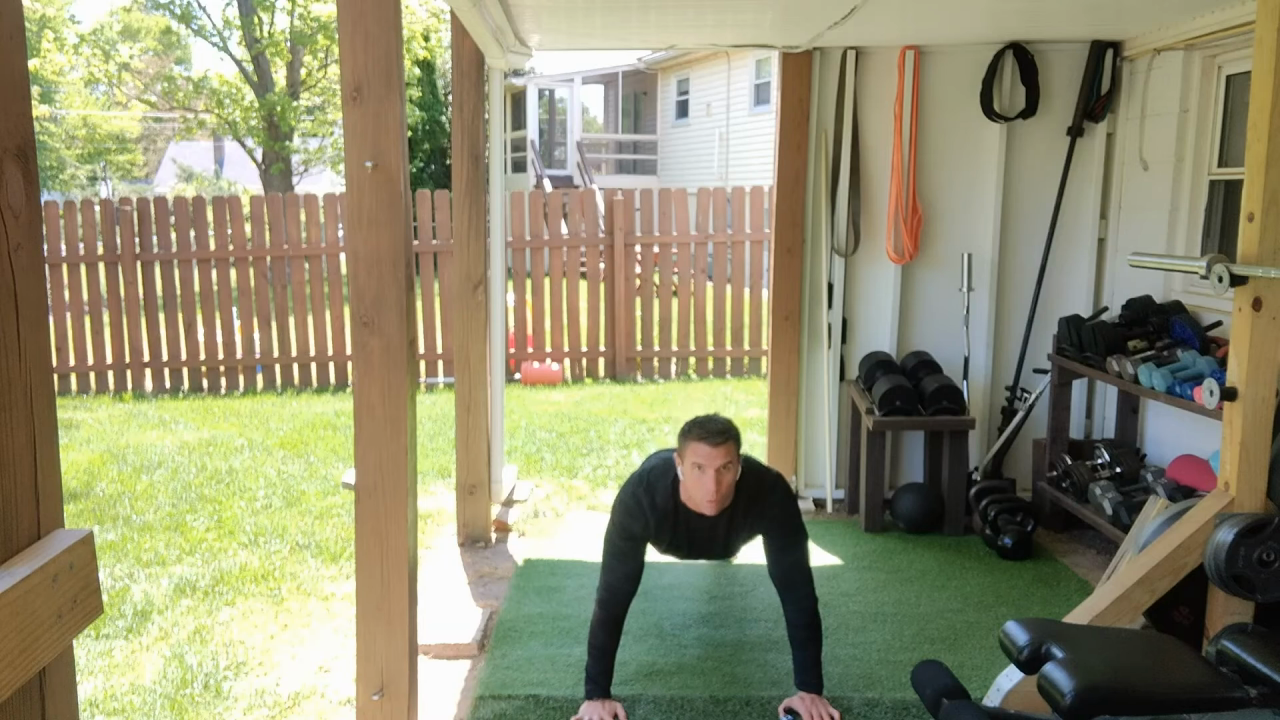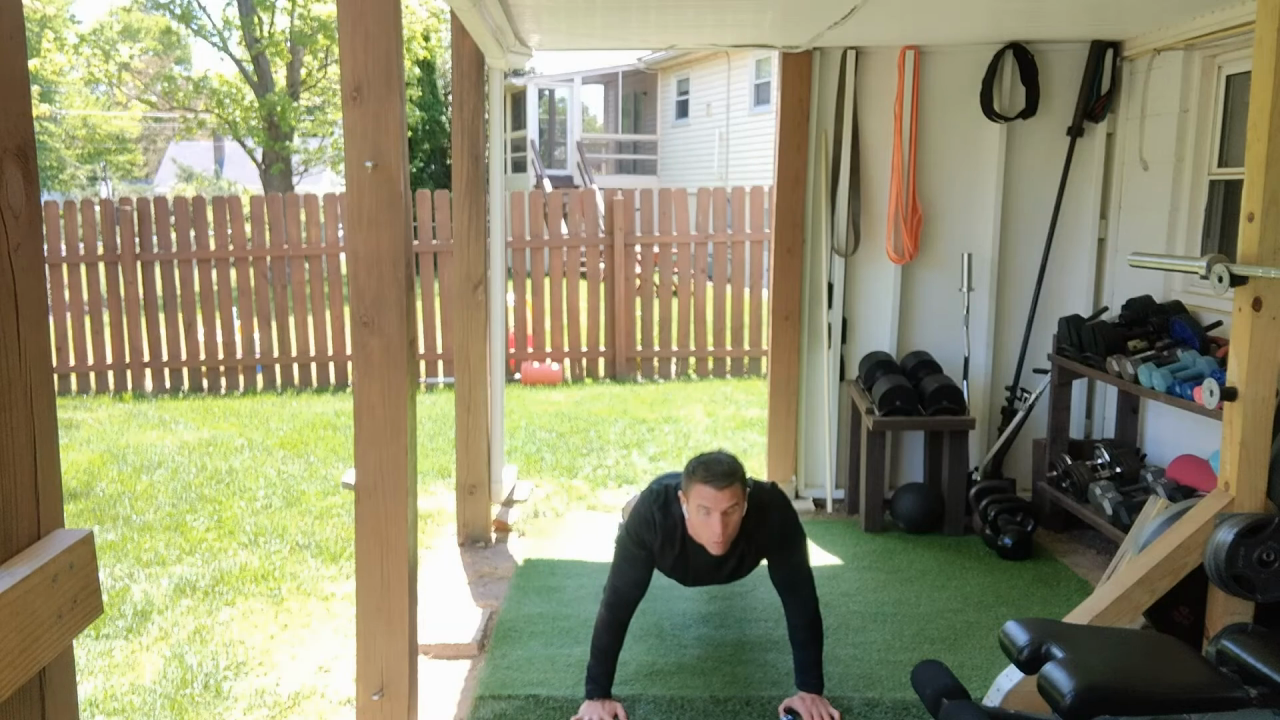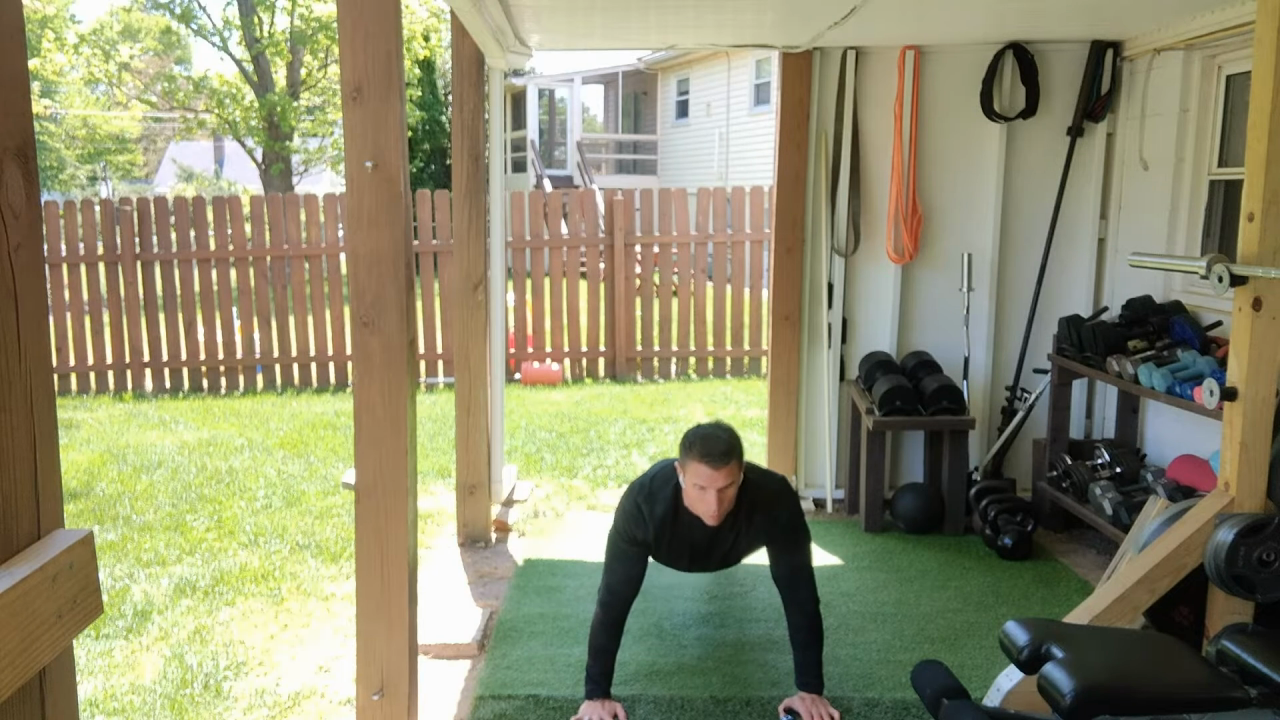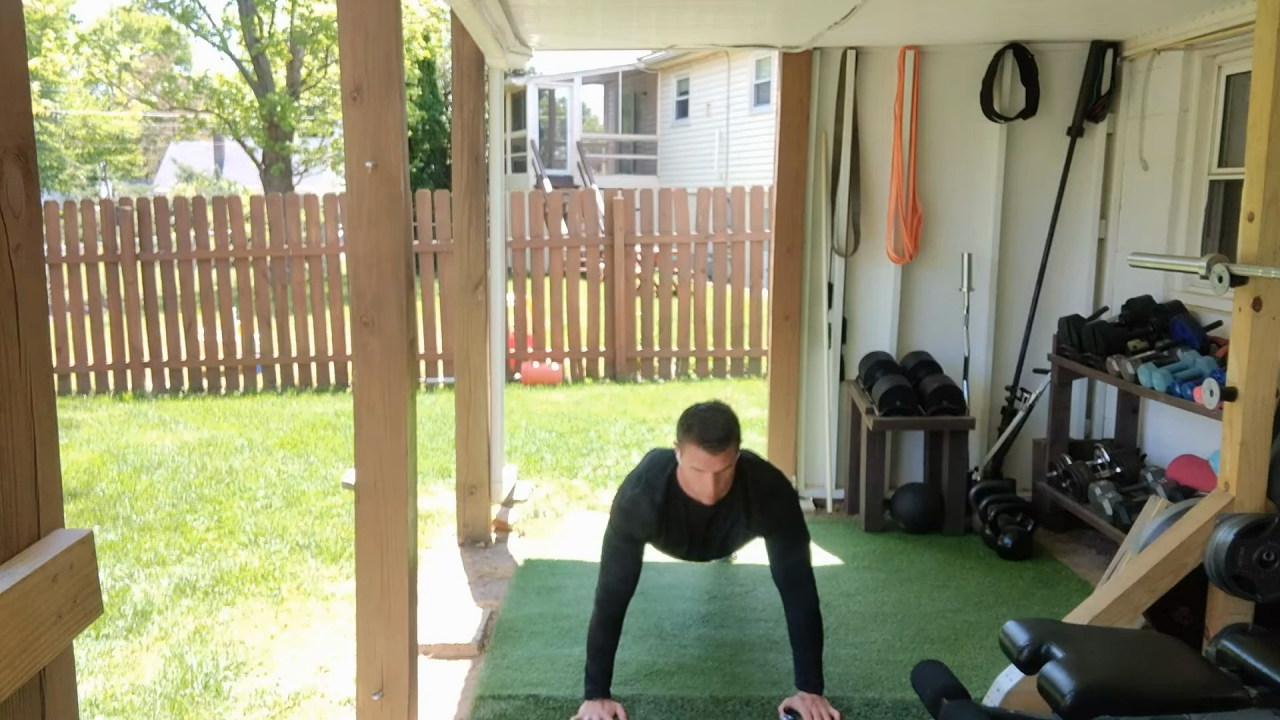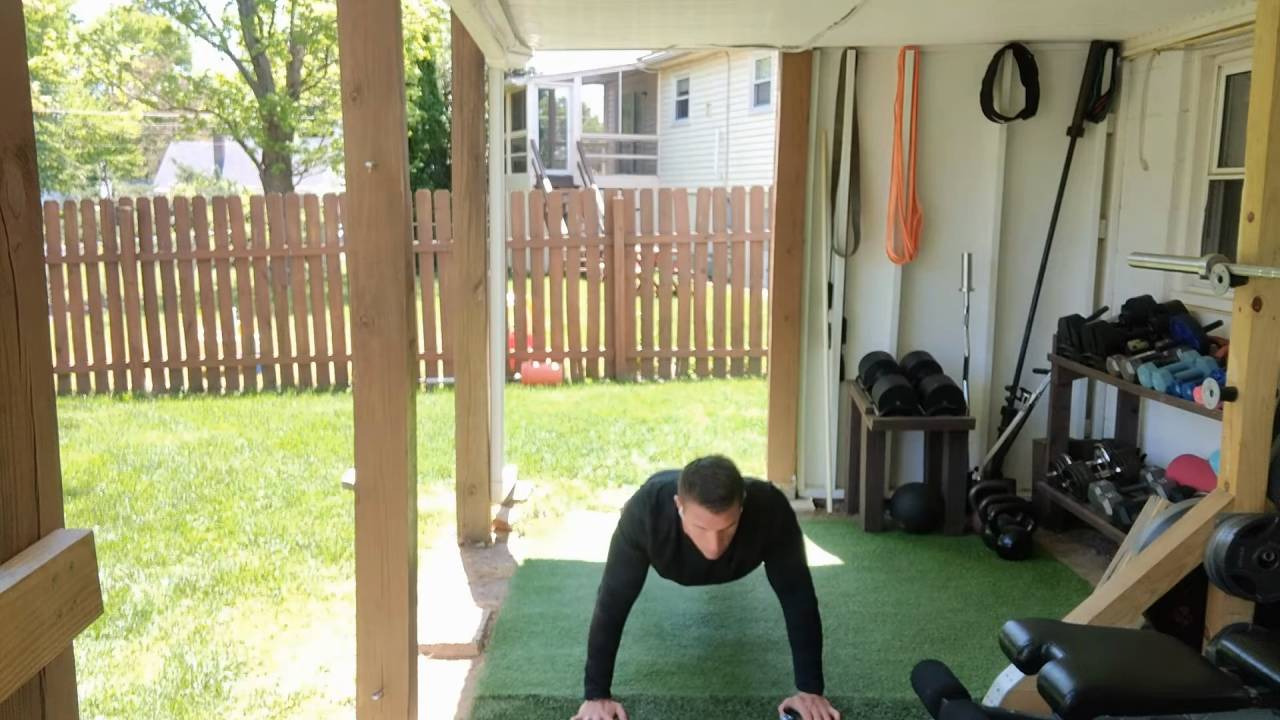
dt=1s
person 1, frame 1
left shoulder: (769, 492)
right shoulder: (642, 494)
left elbow: (796, 589)
right elbow: (614, 593)
left wrist: (810, 688)
right wrist: (596, 693)
person 1, frame 2
left shoulder: (772, 511)
right shoulder: (653, 513)
left elbow: (800, 598)
right elbow: (618, 602)
left wrist: (810, 689)
right wrist: (597, 694)
person 1, frame 3
left shoulder: (774, 497)
right shoulder: (645, 501)
left elbow: (799, 593)
right elbow: (614, 598)
left wrist: (810, 689)
right wrist: (596, 694)
right hip: (666, 539)
person 1, frame 4
left shoulder: (769, 489)
right shoulder: (640, 493)
left elbow: (798, 587)
right elbow: (613, 593)
left wrist: (810, 688)
right wrist: (596, 694)
left hip: (728, 537)
right hip: (667, 539)
person 1, frame 5
left shoulder: (769, 509)
right shoulder: (647, 511)
left elbow: (798, 597)
right elbow: (613, 601)
left wrist: (810, 689)
right wrist: (596, 694)
